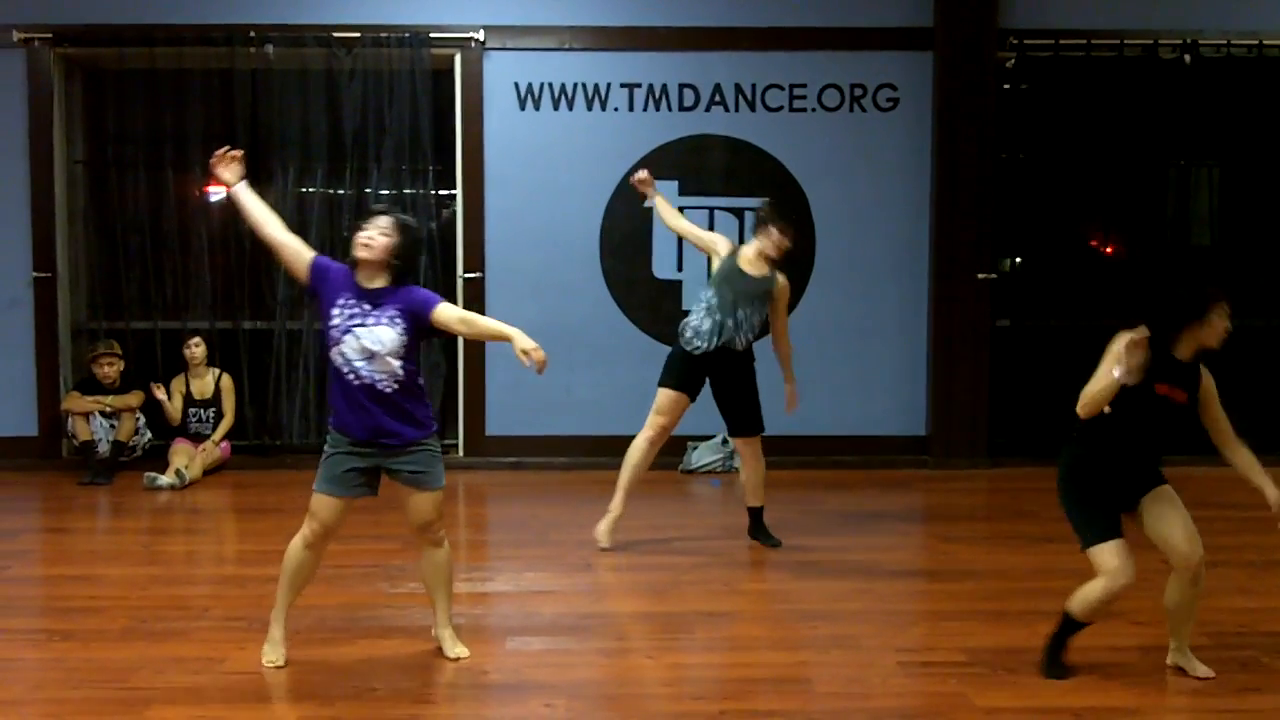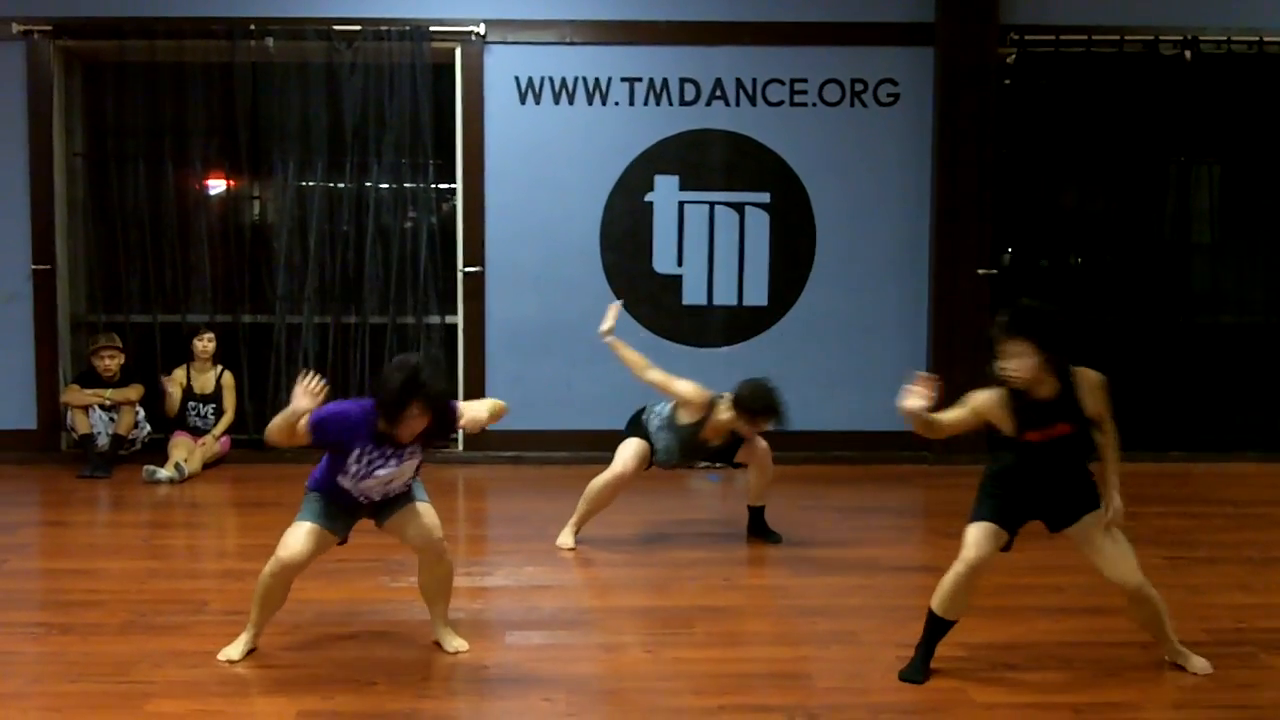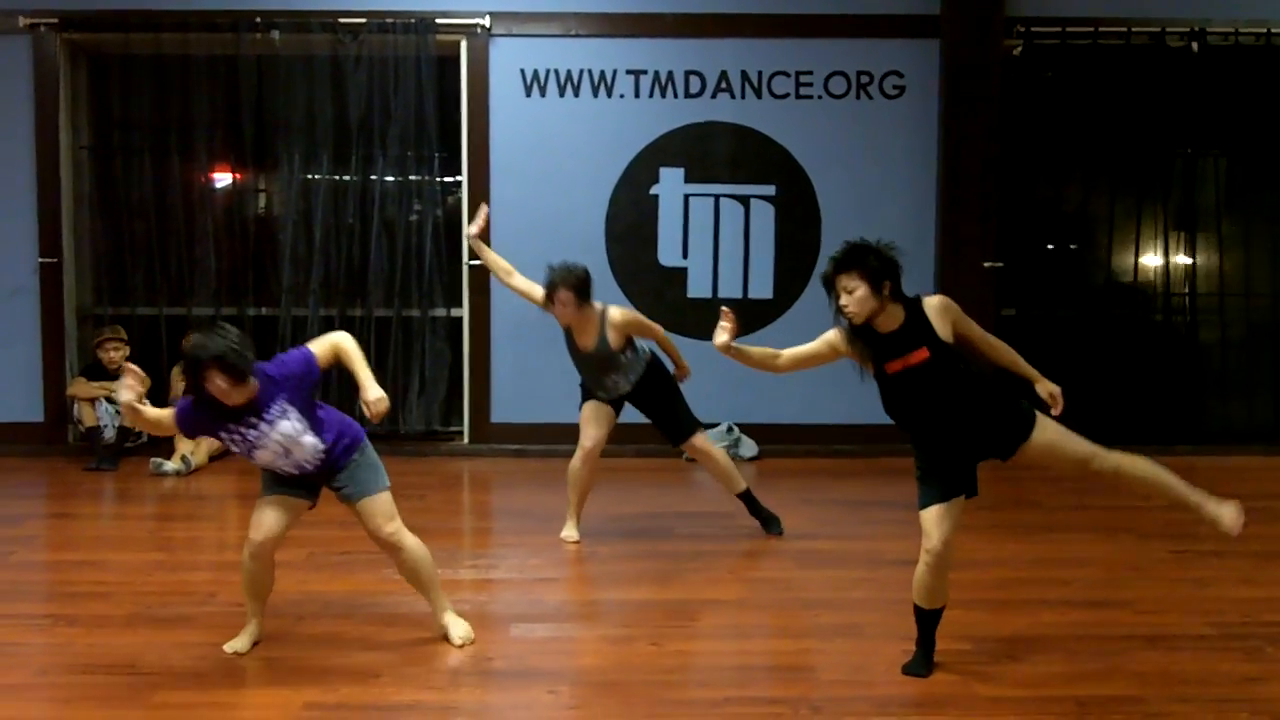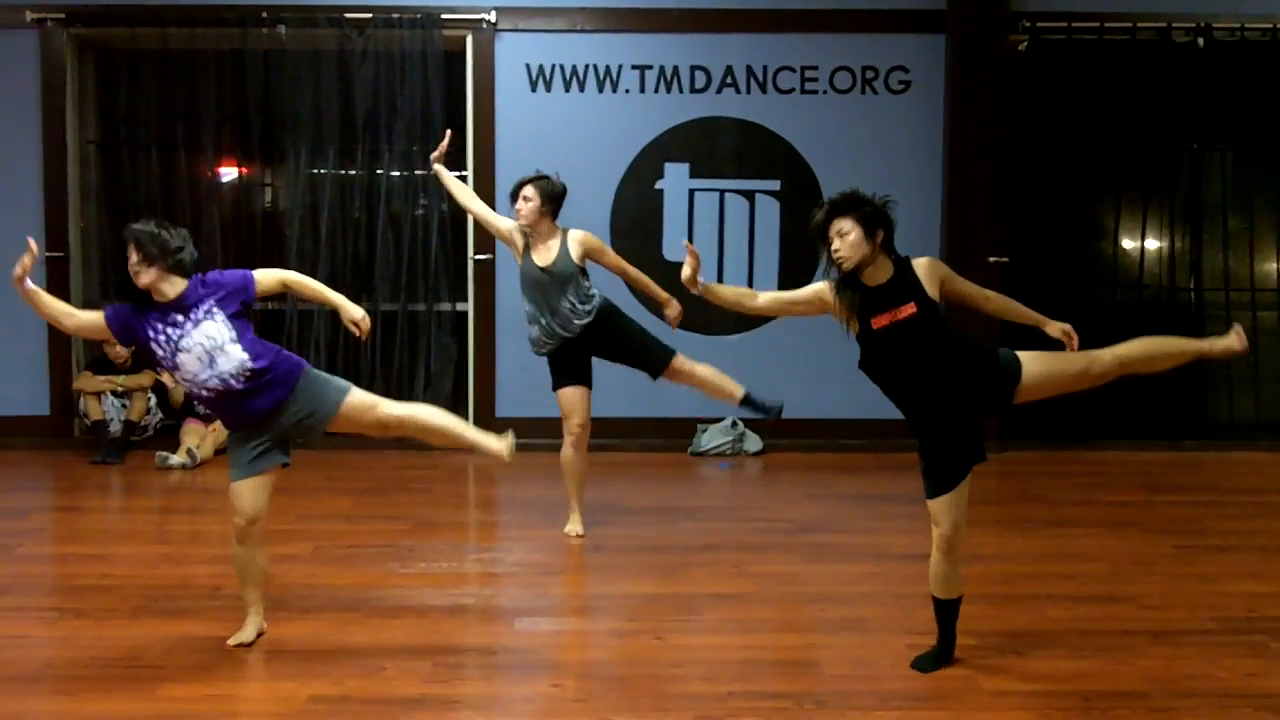
dt=0.5s
person 1, frame 1
left shoulder: (1199, 377)
right shoulder: (1133, 346)
left elbow: (1228, 442)
right elbow: (1084, 410)
right wrist: (1121, 371)
left hip: (1140, 472)
right hip: (1089, 472)
left knee: (1189, 559)
right knee: (1118, 576)
left ankle: (1178, 650)
right ankle: (1056, 643)
person 1, frame 2
left shoulder: (1087, 382)
right shoulder: (993, 401)
left elbow: (1104, 431)
right elbow: (935, 429)
left wrist: (1111, 489)
right wrist: (917, 412)
left hip: (1070, 486)
right hip: (1009, 486)
left knee: (1132, 580)
right knee: (971, 560)
left ankle: (1174, 649)
right ankle: (923, 653)
person 1, frame 3
left shoulder: (936, 309)
right shoulder: (848, 340)
left elbow: (986, 343)
right elbow: (781, 360)
left wrist: (1037, 379)
right wrist: (733, 349)
left hip: (994, 415)
right hip: (939, 447)
left knee: (1100, 461)
right knee: (935, 550)
left ankle: (1205, 502)
right ankle: (924, 649)
person 1, frame 4
left shoulder: (925, 270)
right shoulder: (835, 295)
left elbow: (983, 298)
right elbow: (758, 302)
left wrist: (1044, 321)
right wrist: (700, 286)
left hip: (985, 377)
right hip: (938, 421)
left knee: (1101, 363)
right knee: (946, 538)
left ankle: (1213, 347)
right ankle: (945, 644)
person 2, frame 1
left shoulder: (411, 299)
right shoulder: (332, 280)
left elbow: (461, 319)
right elbow: (276, 235)
left wrist: (514, 335)
right wrist: (238, 182)
left hip: (411, 438)
right hip: (348, 438)
left knee: (430, 530)
right knee: (316, 531)
left ankle: (443, 629)
right ankle: (276, 627)
person 2, frame 2
left shoulder: (430, 424)
right shoulder: (347, 417)
left elbow: (495, 406)
right elbow: (276, 437)
left wrist: (483, 410)
right wrist: (295, 412)
left hip: (395, 492)
right hip: (333, 496)
left knee: (433, 543)
right knee: (286, 559)
left ankle: (442, 627)
right ankle: (249, 634)
person 2, frame 3
left shoulder: (281, 374)
right shoulder: (205, 410)
left elbow: (338, 339)
right elbow: (156, 423)
left wrist: (368, 384)
right wrist: (131, 405)
left hip: (344, 451)
right hip: (288, 473)
left knee: (390, 535)
right knee: (260, 543)
left ankle: (444, 612)
right ankle: (254, 625)
person 2, frame 4
left shoulder: (217, 287)
right shoulder: (139, 318)
left elbow: (284, 277)
right elbow: (74, 321)
left wrist: (342, 303)
right wrist: (25, 285)
left hip: (293, 387)
right hip: (249, 426)
left knee: (390, 415)
right knee: (245, 523)
left ankle: (485, 441)
right ankle: (254, 618)
person 3, frame 1
left shoulder: (779, 283)
right shoulder: (725, 249)
left elbow: (780, 333)
right elbow: (679, 223)
left wrist: (789, 378)
right wrist: (651, 193)
left hip: (736, 360)
right hip: (693, 350)
left knee: (749, 445)
right knee: (656, 429)
left ankle: (756, 523)
right ankle: (614, 511)
person 3, frame 2
left shoulder: (739, 428)
right shoulder: (698, 400)
right elbow: (650, 372)
right wrist: (609, 335)
left hip: (689, 442)
right hip: (649, 426)
left knee: (760, 452)
right knee: (621, 471)
left ankle: (757, 523)
right ankle: (571, 527)
person 3, frame 3
left shoulder: (617, 319)
right shoulder: (560, 307)
left elbow: (657, 333)
right elbow: (512, 278)
left wrist: (680, 364)
right wrist: (478, 244)
left hip: (645, 379)
right hip: (599, 387)
left knee: (698, 445)
right knee: (589, 447)
left ankle: (756, 508)
right ankle: (572, 521)
person 3, frame 4
left shoulder: (578, 240)
right shoulder: (517, 238)
left elbow: (625, 269)
right elbow: (471, 202)
left wrist: (666, 299)
right wrist: (438, 166)
left hip: (600, 324)
right hip: (561, 346)
left knee: (677, 366)
right knee: (575, 431)
left ankle: (754, 404)
right ankle: (575, 515)
